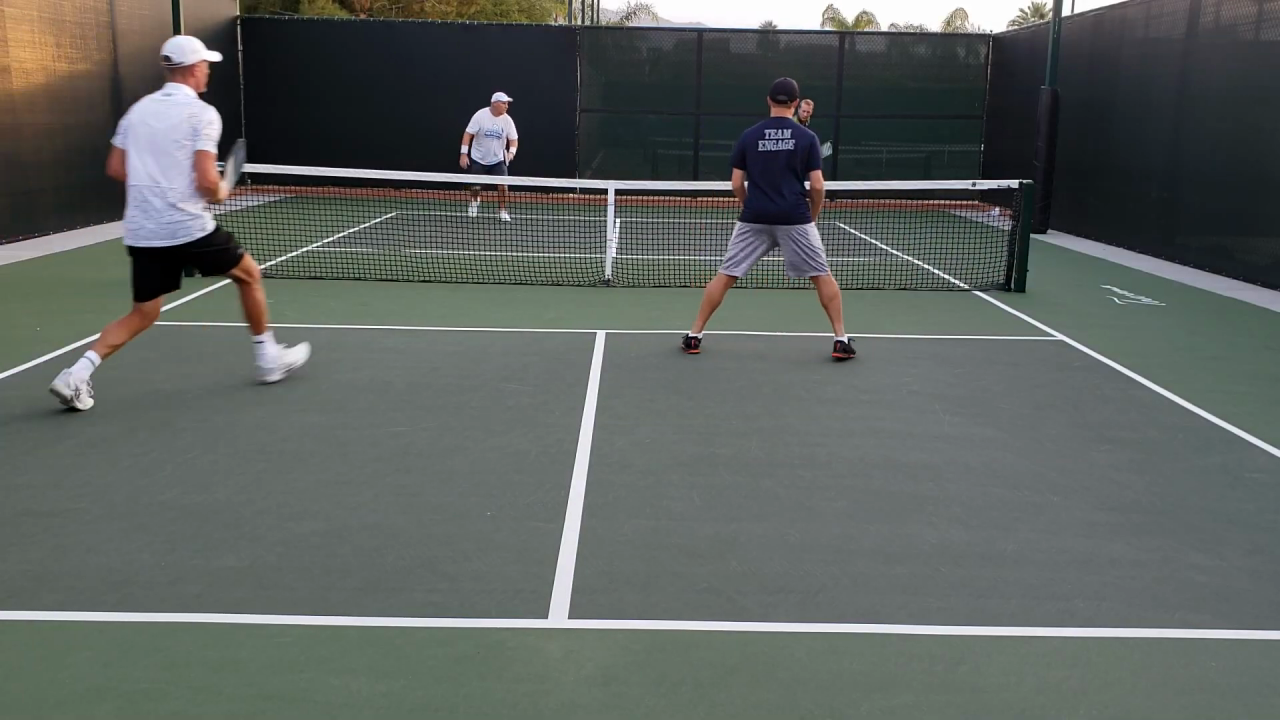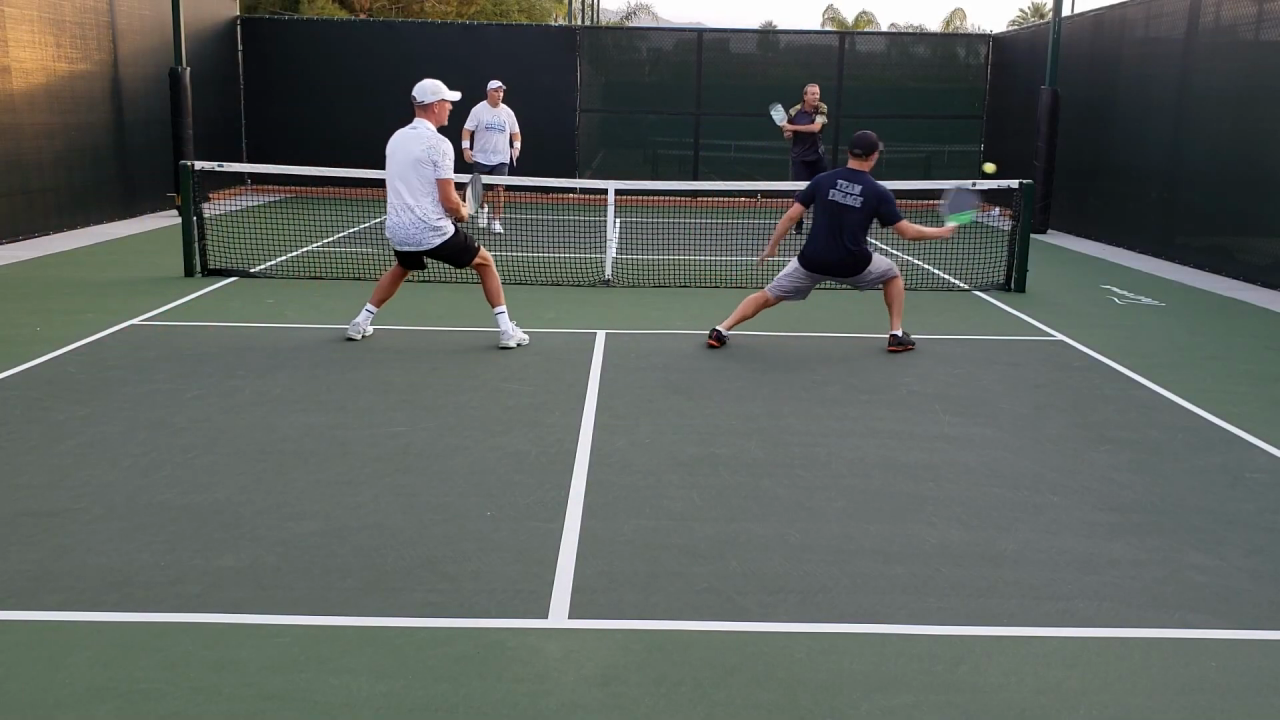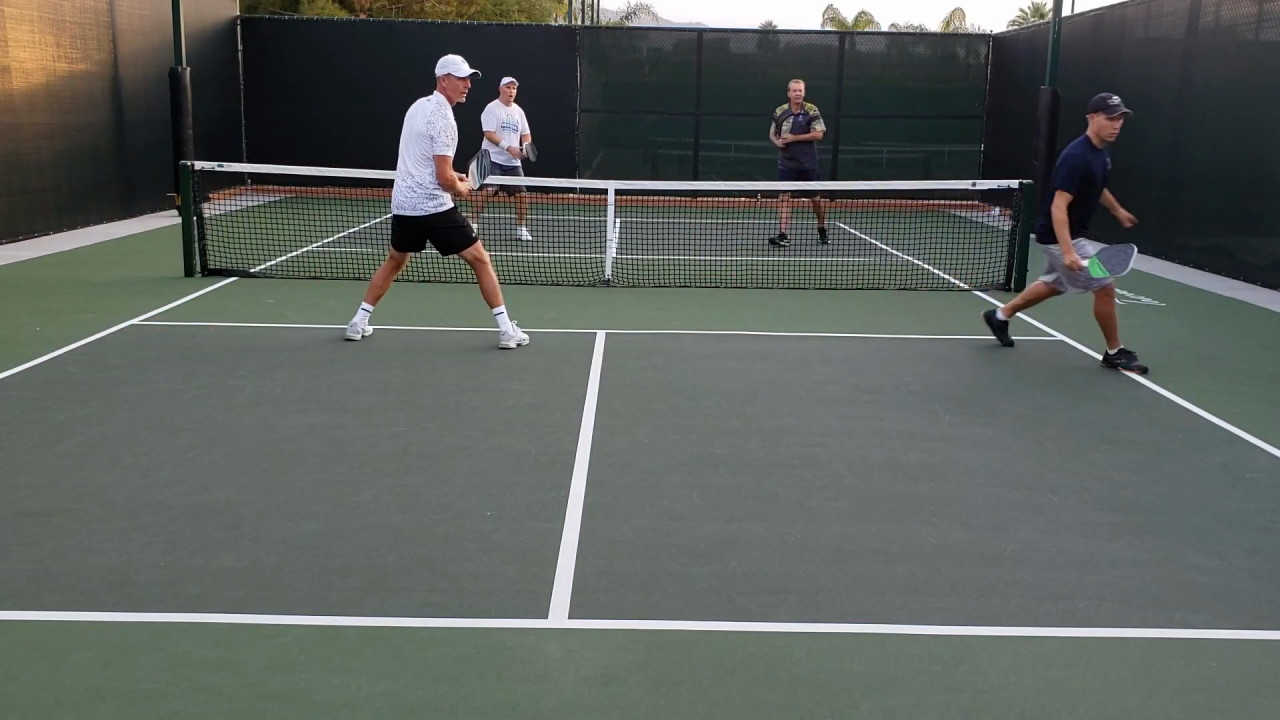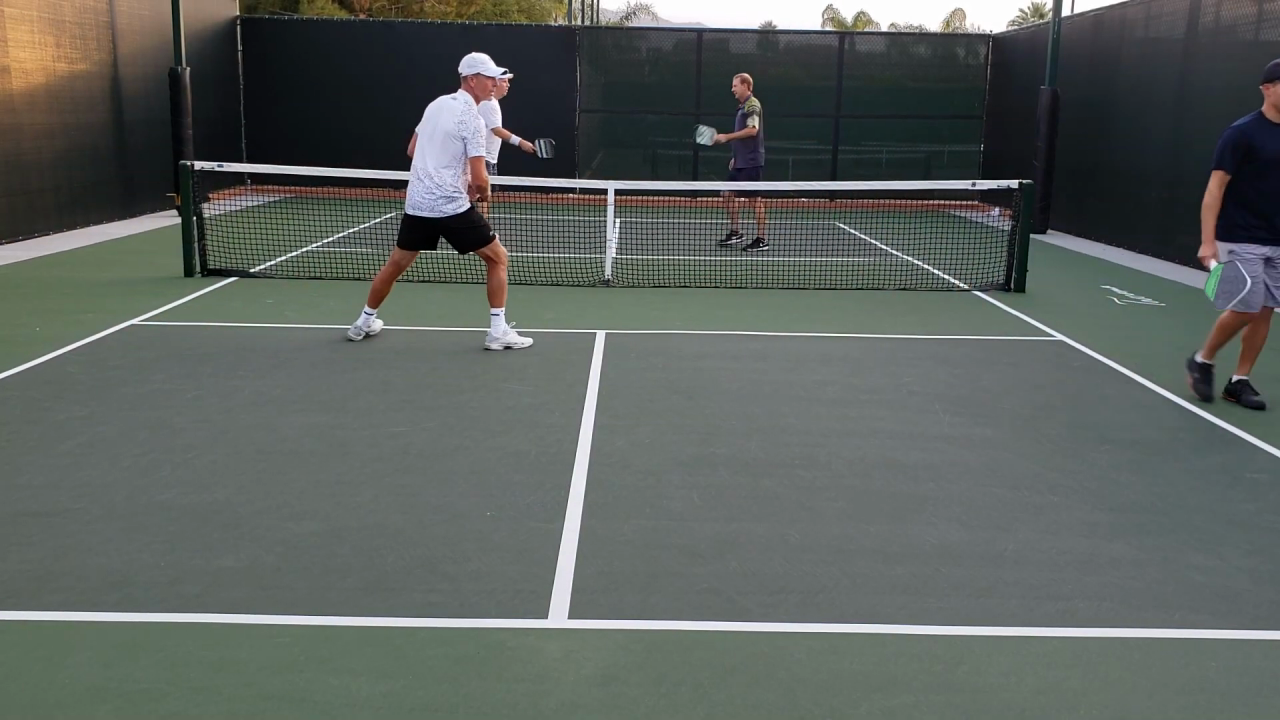
dt=0.7s
person 1, frame 1
left shoulder: (138, 110)
right shoulder: (202, 114)
left elbow: (116, 169)
right elbow: (206, 180)
right wrist: (220, 192)
left hip: (142, 233)
right hip: (188, 226)
left knee: (143, 312)
right knee: (249, 274)
left ankle: (77, 375)
right ankle: (269, 359)
person 1, frame 2
left shoulder: (396, 139)
right shoulder: (439, 145)
right elbow: (448, 201)
right wrist: (462, 213)
left hip: (399, 232)
right hip: (434, 233)
left knee: (400, 269)
right knee: (484, 263)
left ankle: (361, 322)
right ankle: (507, 330)
person 1, frame 3
left shoulder: (418, 106)
right shoulder: (443, 118)
right elbow: (443, 178)
left wrist: (451, 176)
right wrist: (461, 188)
left hip: (403, 203)
right hip: (434, 206)
left knee: (394, 261)
right knee: (480, 260)
left ankle: (359, 322)
right ankle: (506, 329)
person 1, frame 4
left shoulder: (437, 105)
right shoulder: (471, 119)
left elbow: (413, 150)
right elbow: (479, 179)
right wrist: (483, 193)
left hip: (417, 203)
right hip: (451, 207)
left knee: (397, 264)
right knee: (497, 258)
left ankle: (364, 322)
right ankle: (499, 331)
person 2, frame 1
left shoulder: (749, 136)
right shoulder: (806, 137)
left elbow: (737, 184)
right elbow: (817, 186)
right wrist: (812, 217)
left hip: (755, 218)
right hip: (795, 219)
left knee: (726, 276)
right knee: (822, 276)
left ankle: (695, 335)
right ankle: (841, 340)
person 2, frame 2
left shoulder: (822, 181)
right shoulder: (878, 193)
left elbow: (791, 215)
right elbow: (907, 232)
left wrist: (772, 245)
right wrist: (941, 232)
left hip: (812, 261)
right hip: (852, 266)
left knee: (770, 296)
right knee: (893, 276)
left ankle: (722, 330)
right ankle: (897, 335)
person 2, frame 3
left shoulder: (1102, 152)
right shoulder: (1078, 157)
right elbow: (1059, 206)
left wrist: (1117, 209)
right wrist: (1068, 251)
left hip: (1074, 232)
right hip: (1064, 236)
left knee: (1056, 284)
right knee: (1104, 287)
left ankle: (1000, 316)
right ankle: (1114, 351)
person 2, frame 4
right shoulder: (1242, 132)
right elbow: (1215, 187)
right wrist: (1208, 240)
right hip: (1240, 240)
right knee: (1245, 309)
left ankle: (1239, 380)
right ankle: (1202, 360)
